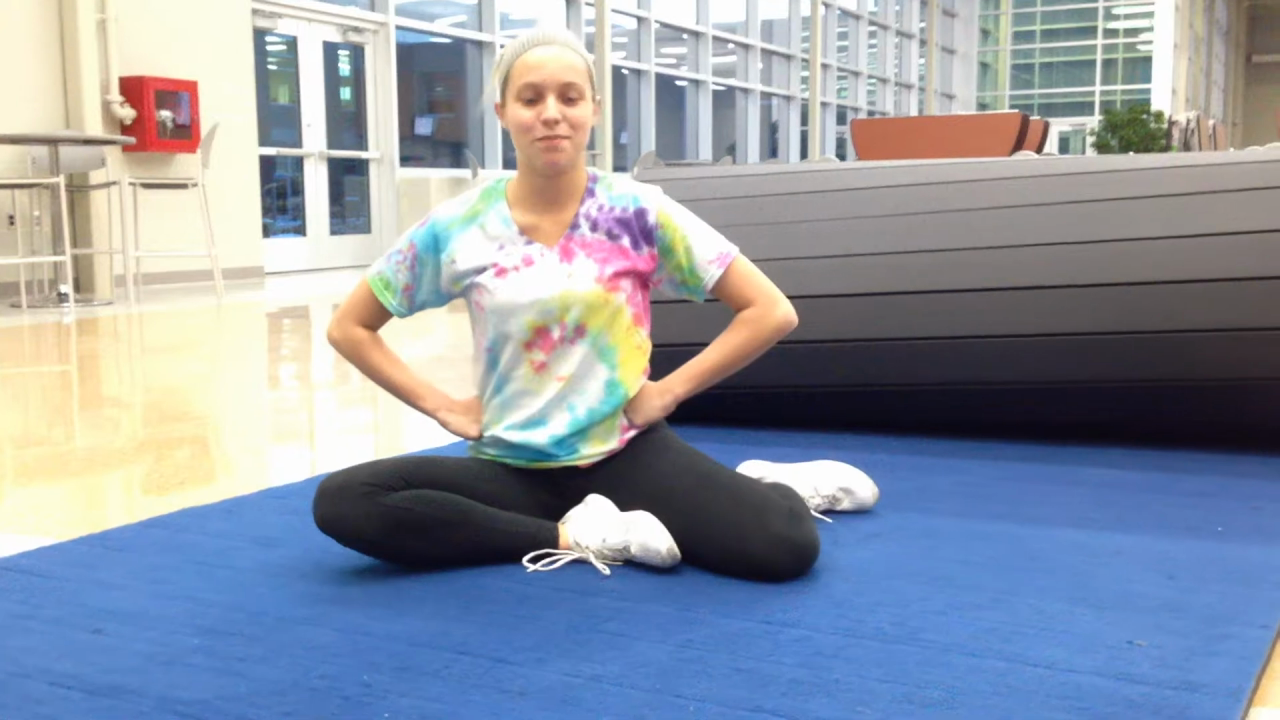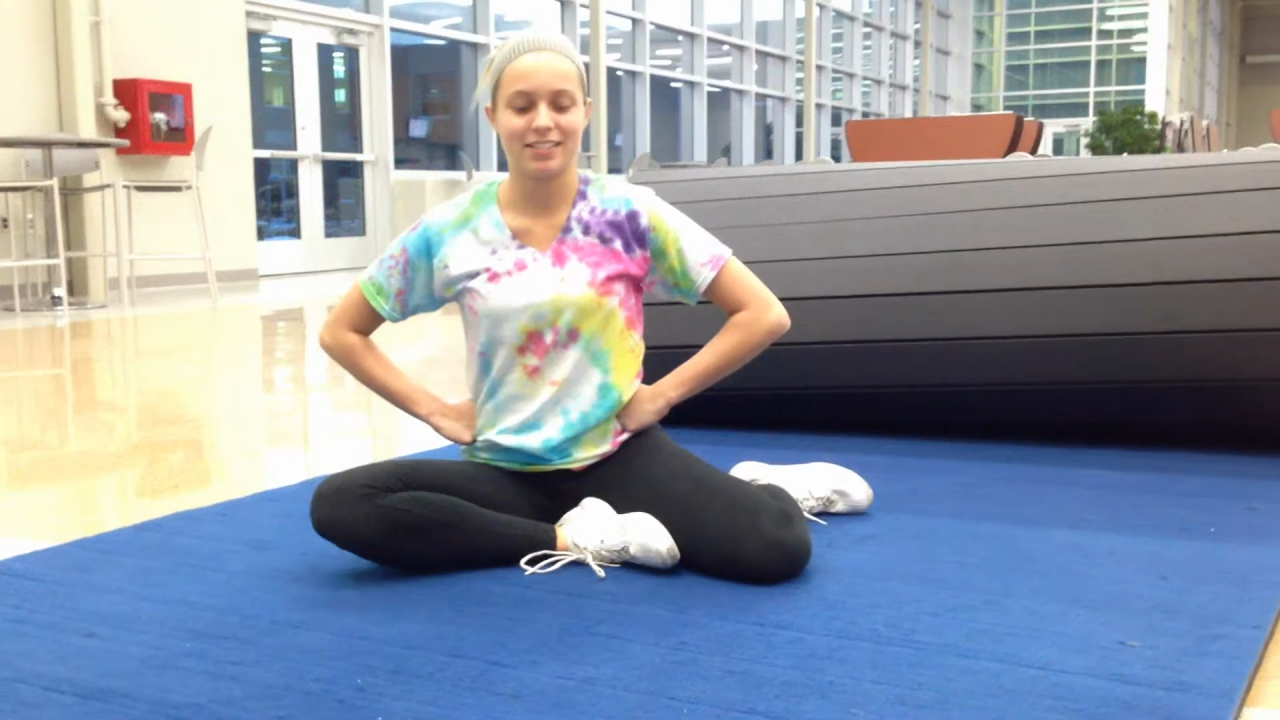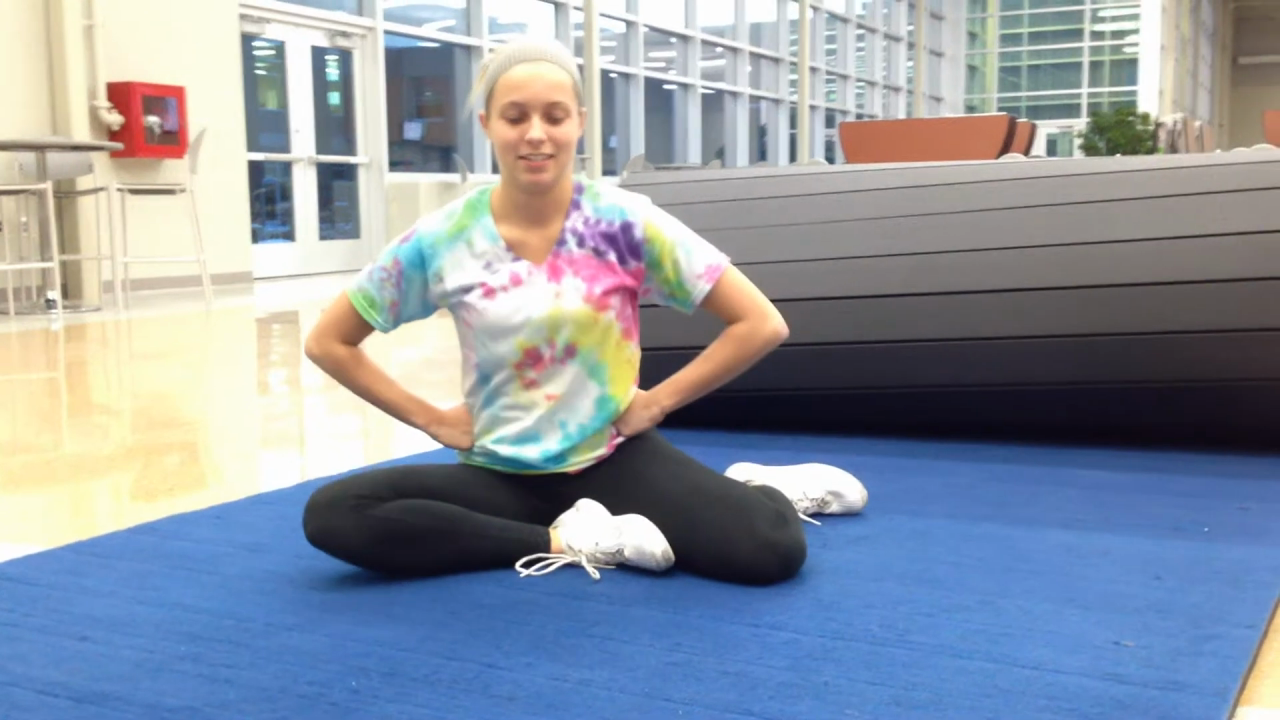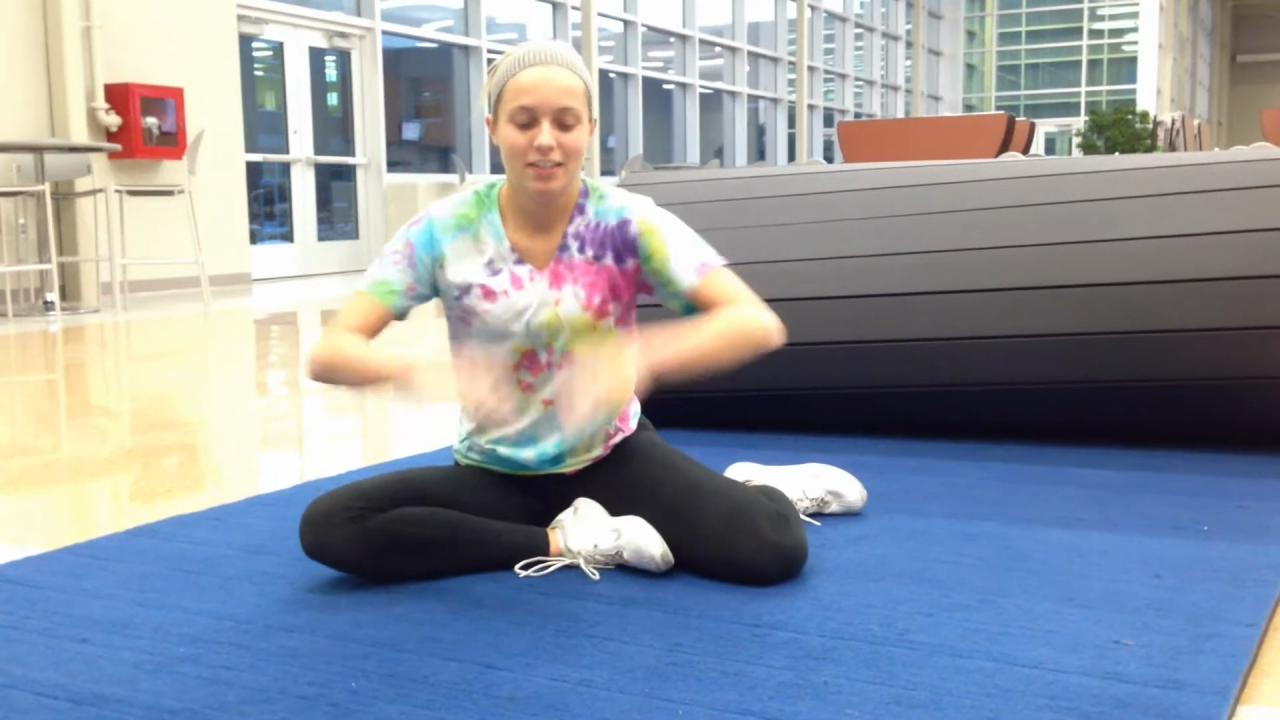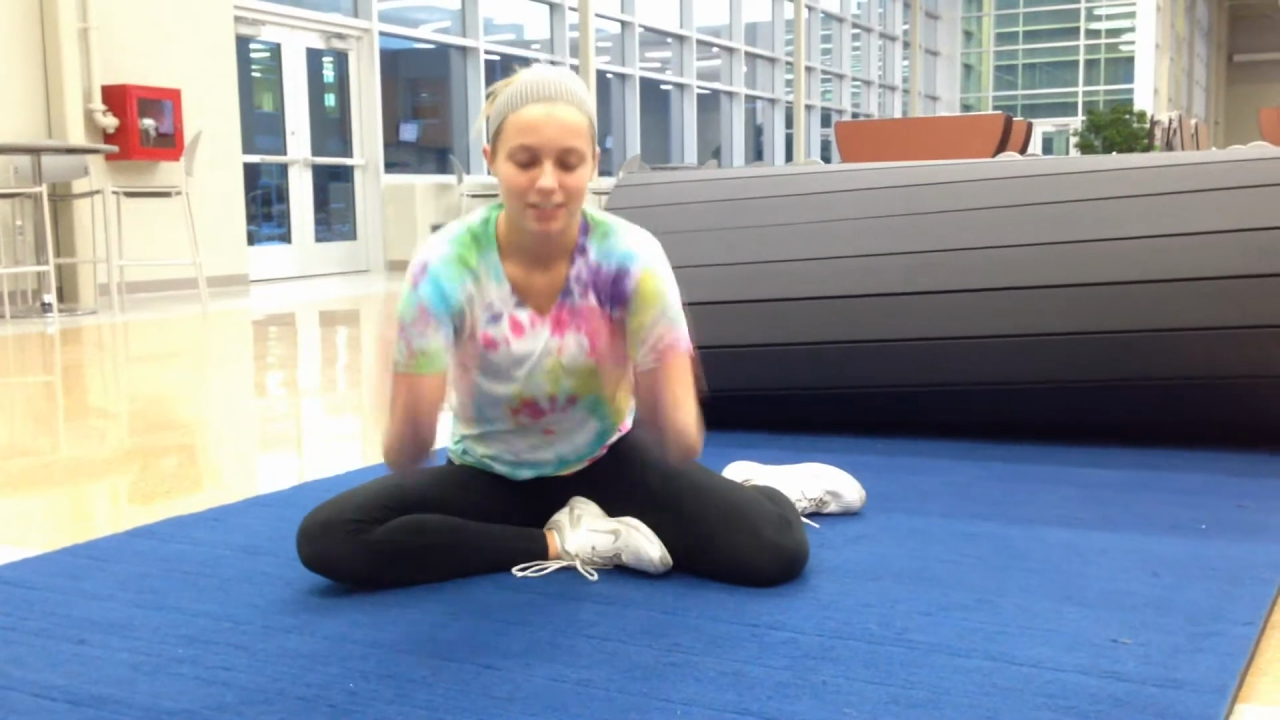
dt=0.3s
person 1, frame 1
left shoulder: (639, 214)
right shoulder: (455, 228)
left elbow: (771, 311)
right elbow: (349, 328)
left wrist: (667, 391)
right wrist: (442, 405)
left hip: (624, 453)
right hip: (508, 467)
left knee: (787, 545)
right knee: (340, 503)
right ankle: (572, 538)
person 1, frame 2
left shoulder: (631, 216)
right shoulder: (448, 233)
left elbow: (763, 314)
right elbow: (340, 333)
left wrist: (659, 396)
right wrist: (437, 411)
left hip: (618, 456)
right hip: (503, 472)
left knee: (778, 547)
right knee: (339, 505)
left ankle: (765, 486)
right ankle: (573, 539)
person 1, frame 3
left shoulder: (627, 224)
right shoulder: (440, 240)
left elbow: (761, 324)
right elbow: (327, 343)
left wrist: (654, 402)
right wrist: (433, 419)
left hip: (613, 460)
right hip: (498, 474)
left knee: (774, 548)
right knee: (331, 516)
left ankle: (759, 487)
right ankle: (569, 542)
person 1, frame 4
left shoulder: (626, 221)
right shoulder: (445, 229)
left elbow: (760, 326)
right elbow: (328, 355)
left wrist: (643, 358)
right wrist: (426, 371)
left hip: (611, 458)
right hip: (493, 475)
left knee: (776, 546)
right knee: (327, 529)
left ankle: (755, 485)
right ankle: (567, 542)
person 1, frame 5
left shoulder: (629, 255)
right shoulder: (447, 262)
left elbow: (685, 445)
right elbow: (401, 458)
left wrist: (659, 411)
right wrist: (416, 420)
left hip: (607, 460)
right hip: (487, 477)
left knee: (776, 549)
right knee: (325, 539)
left ankle: (754, 487)
right ankle: (565, 543)
